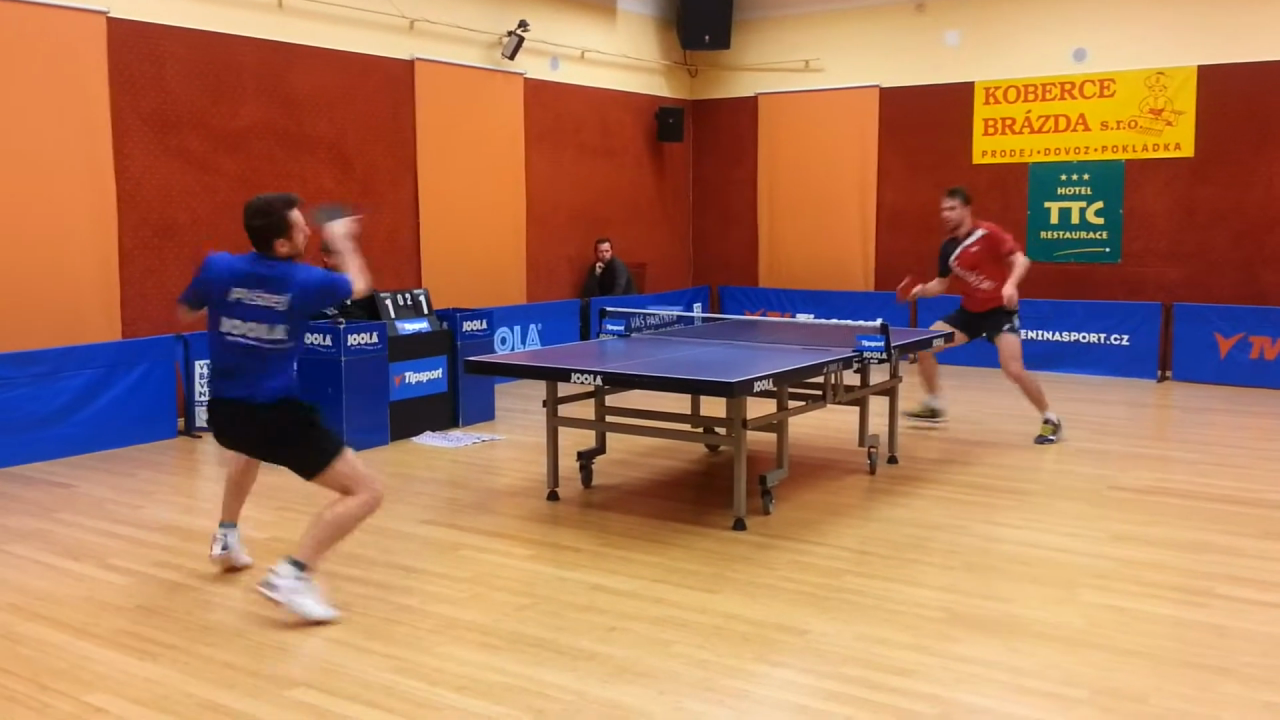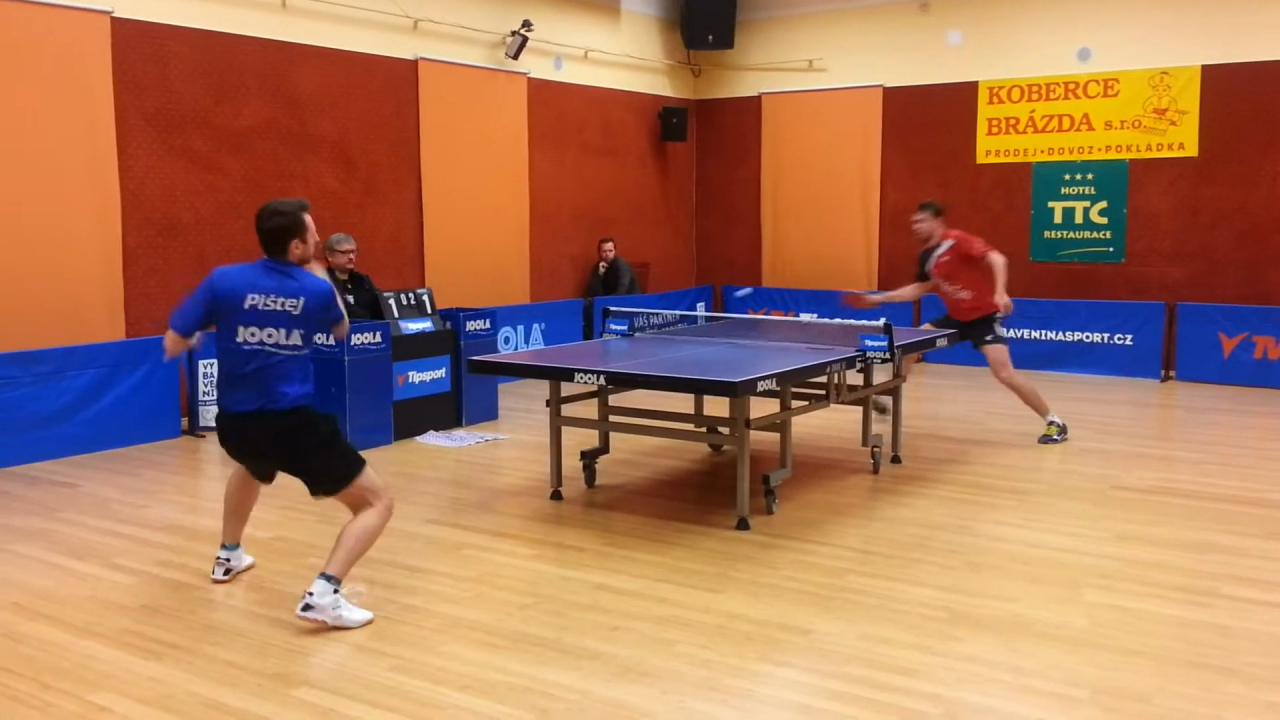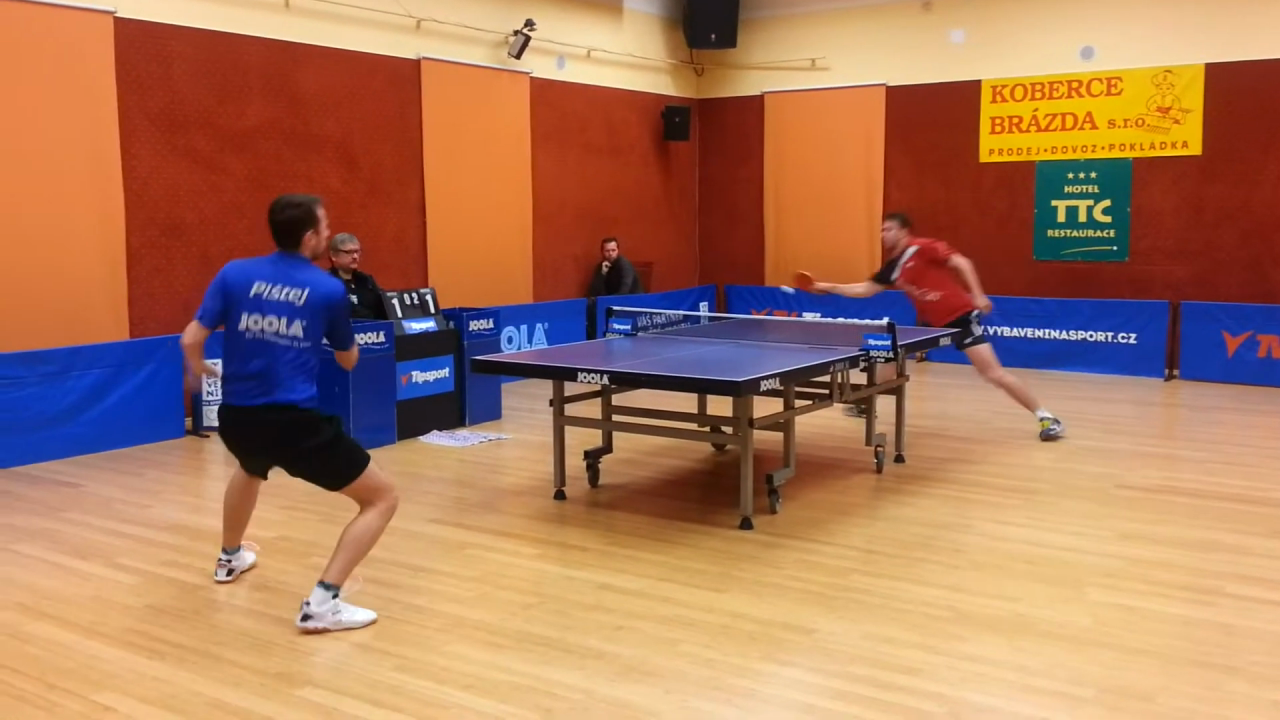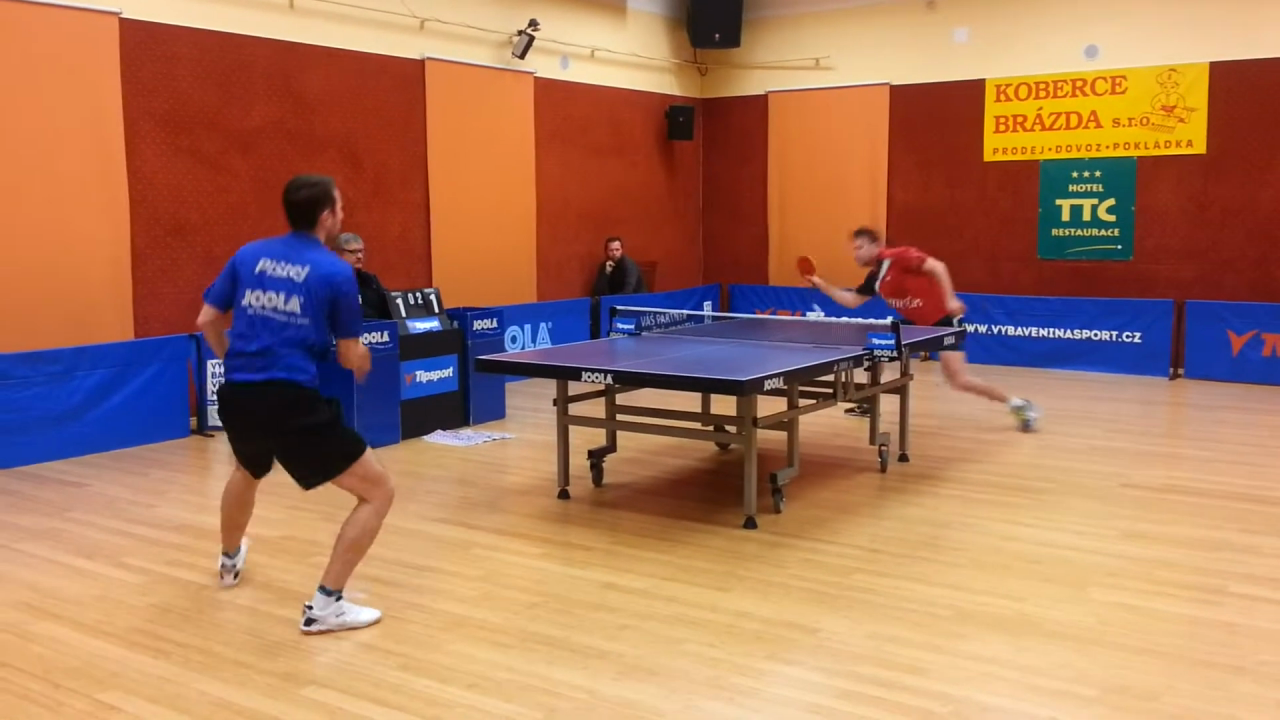
dt=0.1s
person 1, frame 1
left shoulder: (217, 265)
right shoulder: (308, 279)
left elbow: (187, 315)
right elbow: (359, 287)
right wrist: (342, 241)
left hip: (223, 413)
right hip: (279, 415)
left knee: (249, 449)
right knee: (363, 490)
left ankle: (227, 538)
right ankle: (291, 574)
person 1, frame 2
left shoulder: (223, 281)
right shoulder: (317, 290)
left elbow: (172, 344)
right elbow: (341, 330)
left wrist: (207, 332)
left hip: (234, 427)
right hip: (295, 425)
left knee: (250, 465)
right knee: (377, 502)
left ankle: (228, 556)
right ankle: (323, 593)
person 1, frame 3
left shoulder: (234, 273)
right shoulder: (329, 290)
left elbow: (192, 339)
right elbow: (347, 360)
left wrist: (196, 370)
left hip: (237, 418)
right hip: (295, 422)
left knee: (250, 470)
right knee: (382, 497)
left ankle: (230, 558)
right ankle: (322, 602)
person 1, frame 4
left shoulder: (248, 255)
right shoulder: (336, 273)
left elbow: (208, 321)
right elbow: (353, 357)
right wrist: (362, 369)
left hip: (235, 398)
right hip: (292, 402)
left knee: (247, 472)
right knee: (377, 491)
left ankle: (230, 561)
right ankle: (325, 603)
person 2, frame 1
left shoulder: (988, 233)
right shoulder: (948, 248)
left elbow: (1021, 260)
right elbow: (942, 284)
left wrist: (1010, 285)
right wrist: (920, 290)
left hip: (1001, 310)
right hip: (972, 311)
left knee: (1013, 370)
right knee: (922, 347)
left ankle: (1050, 419)
right ankle: (933, 406)
person 2, frame 2
left shoulder: (957, 241)
right shoulder: (927, 257)
left elbow: (997, 259)
right elbow: (916, 290)
left wrist: (1000, 292)
right wrist: (880, 298)
left hip: (984, 317)
right hip: (956, 318)
left knee: (1006, 375)
left ankle: (1054, 422)
person 2, frame 3
left shoulder: (923, 249)
right shoulder: (891, 266)
left elbow: (961, 262)
right elbow: (866, 289)
left wrist: (978, 293)
right wrist: (829, 287)
left hip: (961, 317)
right hip: (933, 322)
left knee: (992, 372)
left ankle: (1046, 417)
person 2, frame 4
left shoulder: (898, 257)
right shoulder: (874, 277)
left elbow: (937, 266)
right elbow: (852, 301)
left wrist: (950, 298)
right wrist: (822, 285)
left hip: (943, 320)
right hip: (919, 325)
left knee: (959, 381)
left ankle: (1018, 405)
